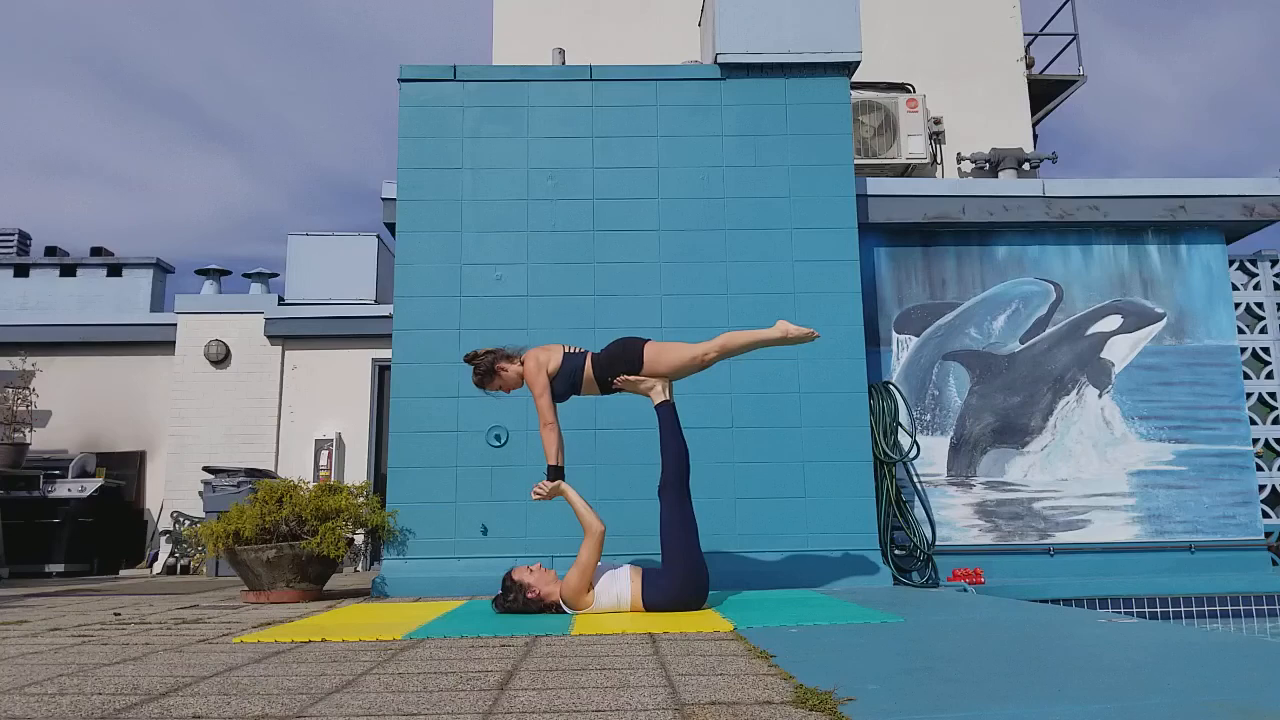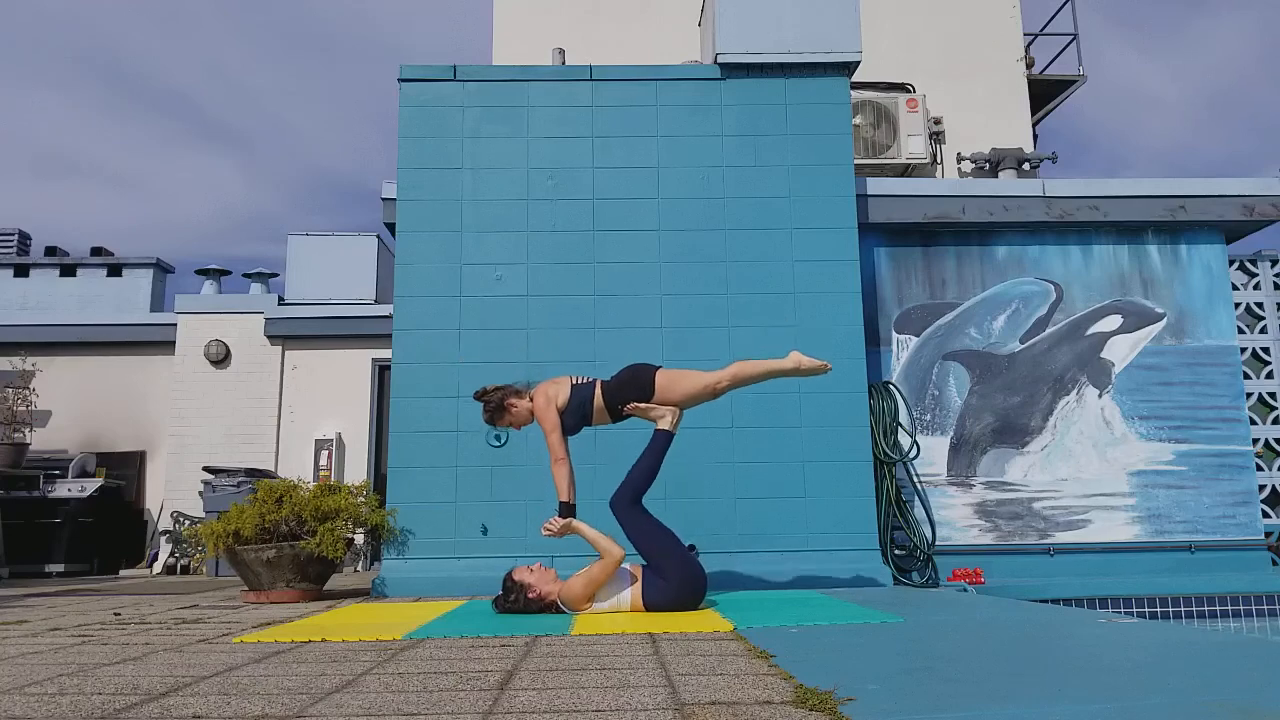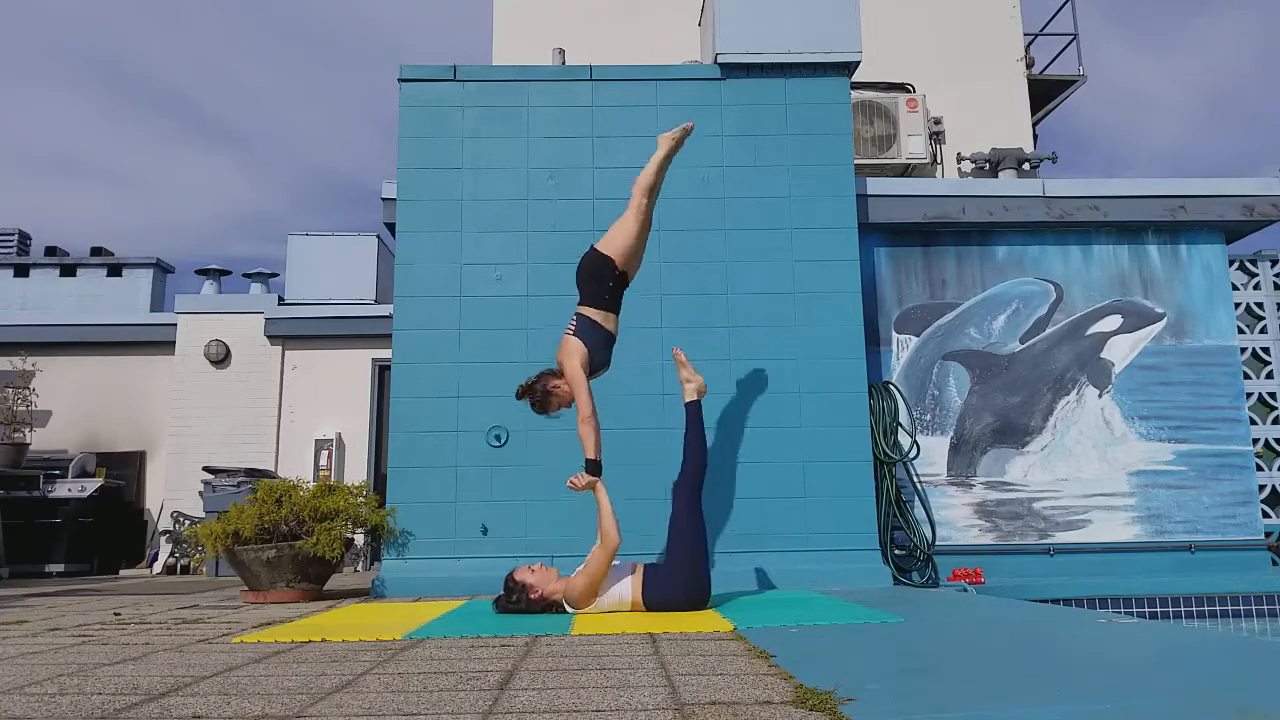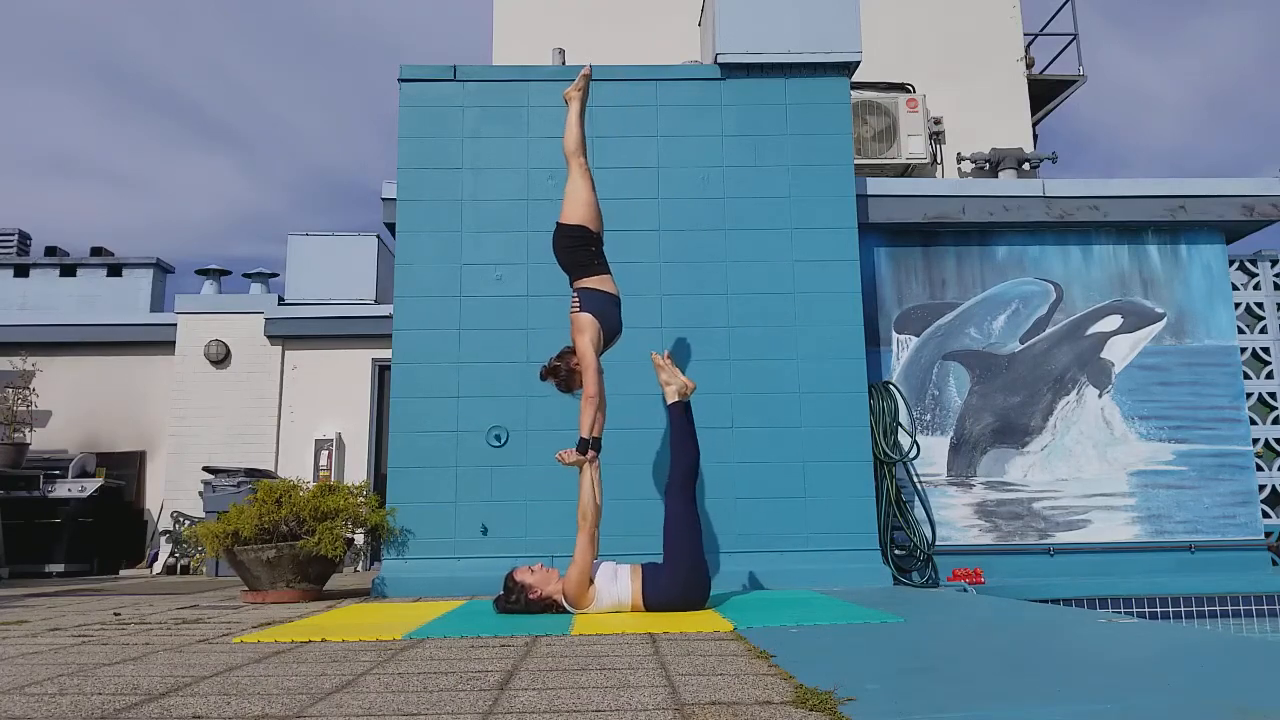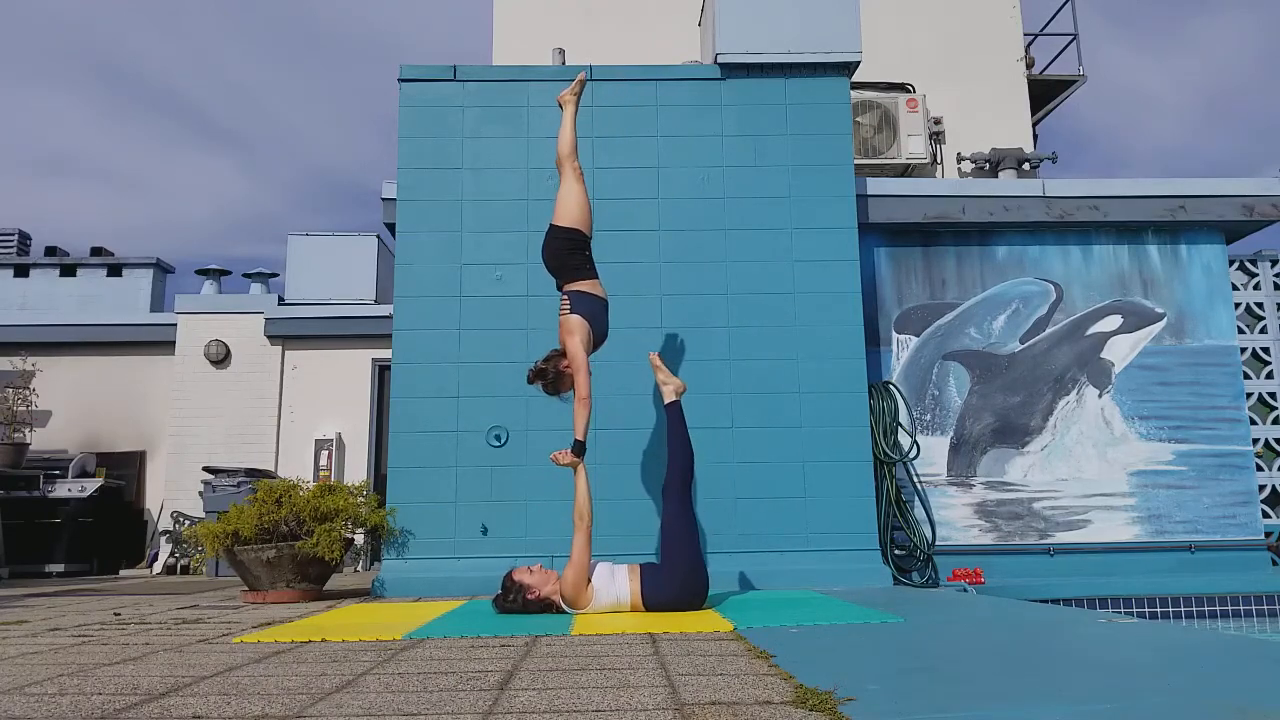
dt=1s
person 1, frame 1
left shoulder: (532, 365)
right shoulder: (538, 364)
left elbow: (548, 424)
right elbow: (553, 426)
left wrist: (554, 475)
right wrist: (557, 473)
left hip: (625, 362)
right hip: (622, 367)
left knee: (706, 353)
right knee: (705, 355)
left ankle: (777, 332)
right ankle: (777, 332)
person 1, frame 2
left shoulder: (541, 400)
right shoulder: (549, 398)
left elbow: (559, 460)
right elbow: (563, 461)
left wrist: (566, 511)
right wrist: (568, 511)
left hip: (635, 389)
right hip: (633, 393)
left knee: (718, 381)
right knee: (717, 384)
left ankle: (788, 364)
right ankle: (789, 362)
person 1, frame 3
left shoulder: (572, 365)
right shoulder: (573, 367)
left elbow: (586, 418)
right elbow: (586, 419)
left wrist: (592, 468)
right wrist: (592, 468)
left hip: (602, 272)
right hip: (604, 281)
left knee: (638, 208)
right knee: (640, 213)
left ankle: (667, 146)
person 1, frame 4
right shoulder: (587, 342)
left elbow: (594, 397)
left wrist: (588, 445)
right wrist: (588, 445)
left hip: (582, 247)
right hip: (579, 247)
left knee: (579, 166)
right knee: (579, 166)
left ankle: (577, 100)
right ankle: (576, 101)
person 1, frame 5
right shoulder: (576, 342)
left elbow: (584, 398)
left wrist: (579, 446)
right wrist: (577, 446)
left hip: (570, 252)
right hip: (569, 252)
left knee: (570, 170)
right knee: (570, 169)
left ankle: (569, 104)
right ankle: (570, 105)
person 2, frame 1
left shoulder: (570, 594)
right shoulder: (571, 593)
right elbow: (596, 531)
right wrist: (564, 489)
left hip: (677, 587)
right hip: (682, 587)
right knee: (672, 488)
right ankle: (660, 399)
person 2, frame 2
left shoulder: (573, 589)
right shoulder: (571, 594)
right elbow: (615, 554)
right wrist: (574, 525)
left hip: (677, 585)
right hip: (681, 585)
right knee: (624, 502)
left ankle: (665, 426)
right ankle: (665, 426)
person 2, frame 3
left shoulder: (573, 586)
right shoulder: (574, 594)
left elbow: (605, 538)
right elbow: (611, 542)
left wrist: (596, 487)
right wrist: (598, 488)
left hip: (680, 588)
right hip: (682, 589)
right knee: (686, 490)
right ankle: (691, 396)
person 2, frame 4
left shoulder: (574, 589)
right shoulder: (574, 593)
left elbow: (592, 518)
right elbow: (586, 524)
left wrist: (589, 465)
right wrist: (585, 468)
left hip: (679, 586)
right hip: (681, 587)
right knee: (679, 490)
left ankle: (678, 397)
right ankle: (673, 397)
person 2, frame 5
left shoulder: (572, 589)
right shoulder: (571, 593)
left elbow: (584, 522)
right elbow: (583, 524)
left wrist: (579, 467)
right wrist: (579, 469)
left hip: (676, 585)
right hip: (680, 586)
right knee: (676, 491)
right ankle: (670, 398)
